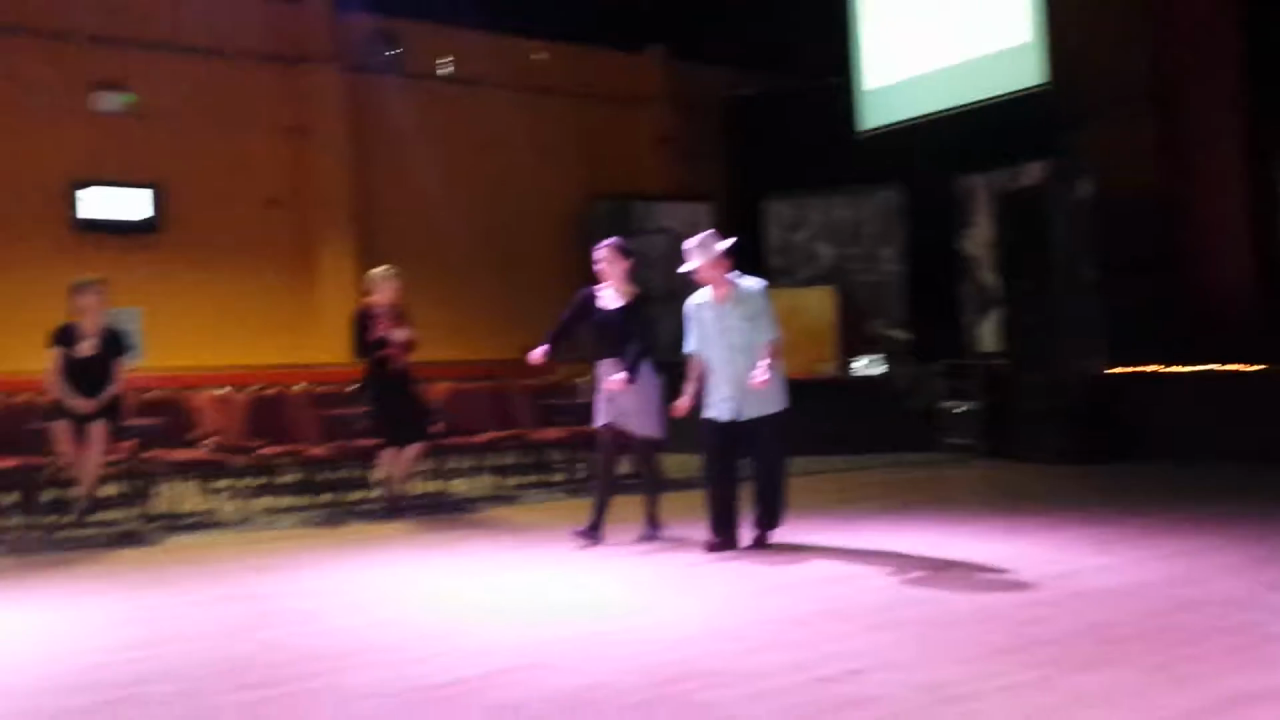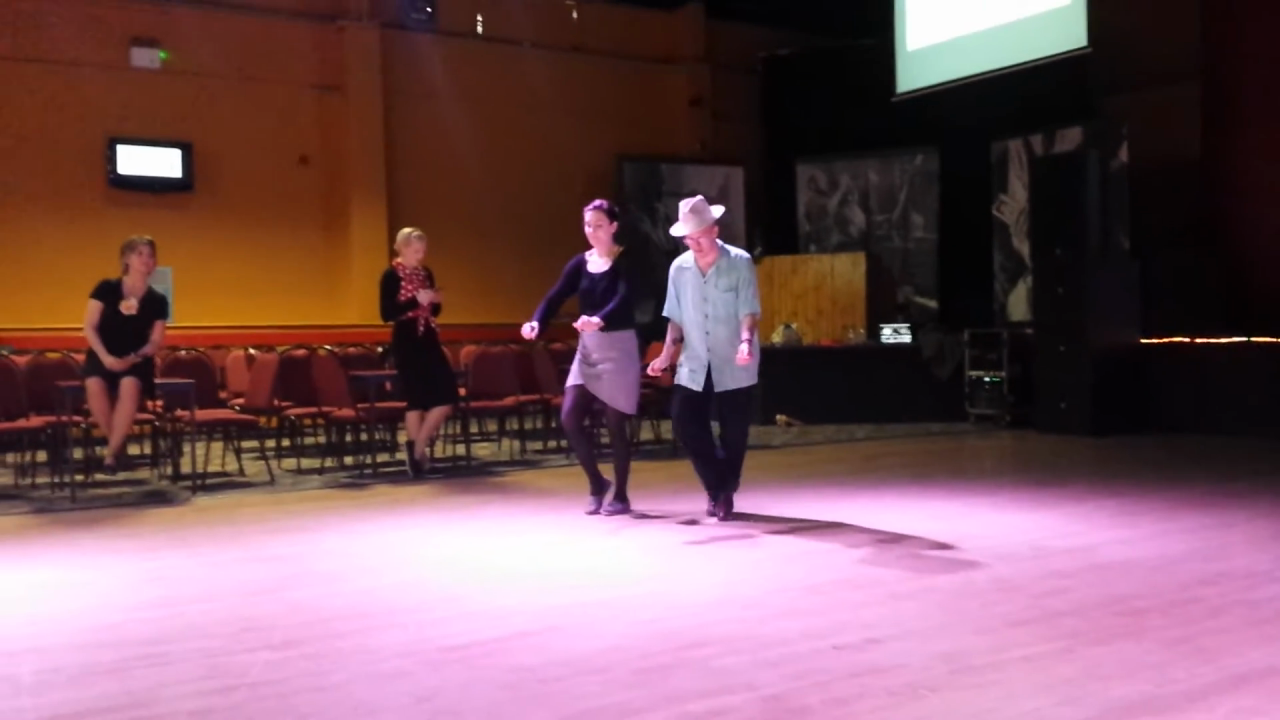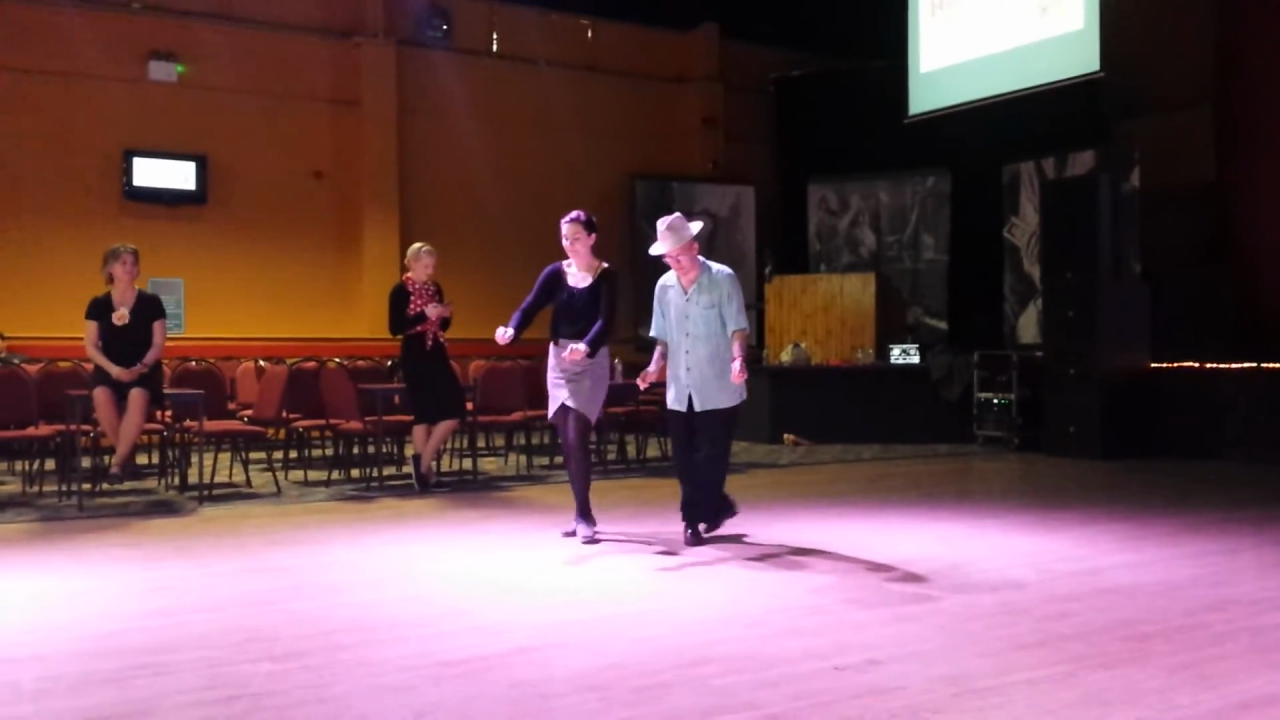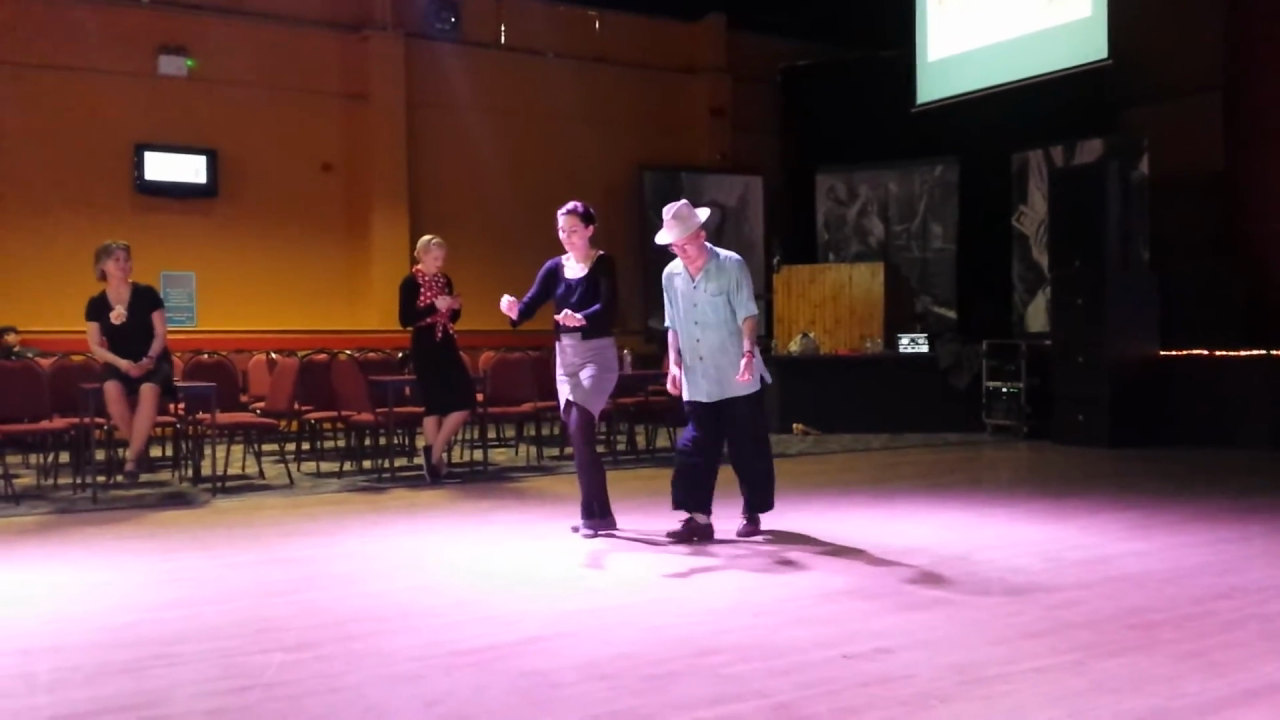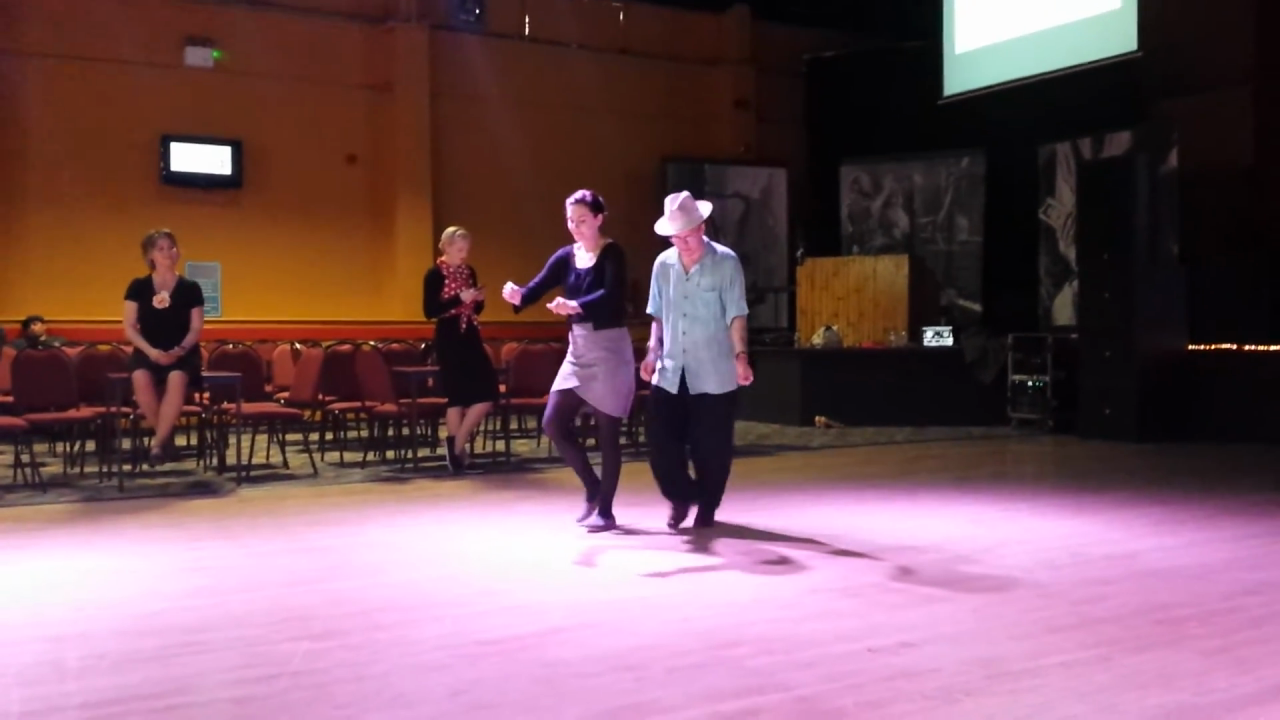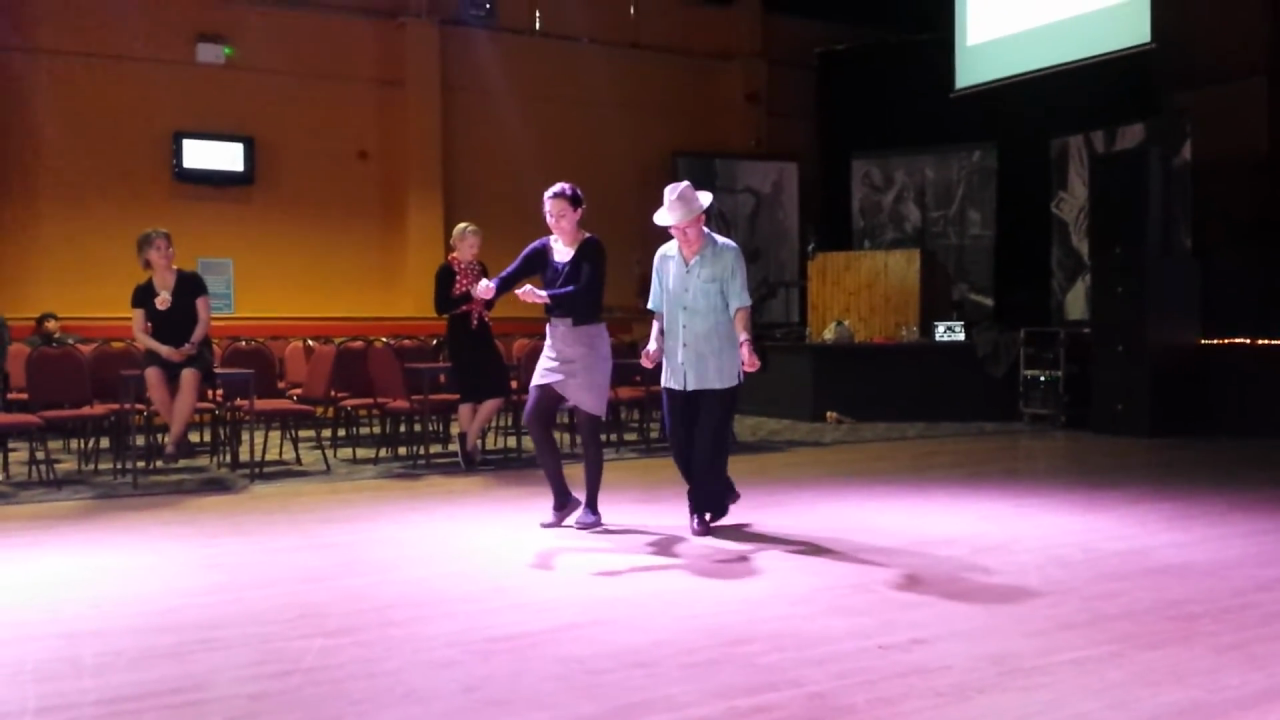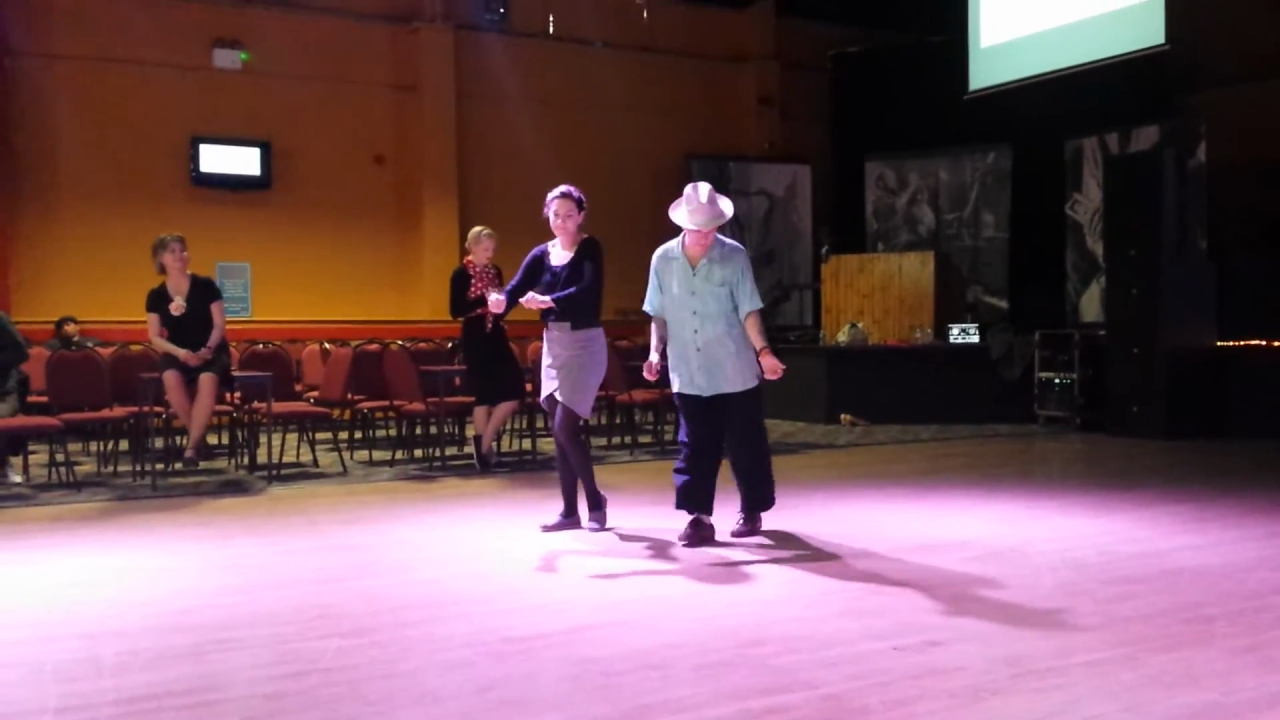
dt=0.7s
person 1, frame 1
left shoulder: (754, 291)
right shoulder: (695, 304)
left elbow: (769, 338)
right elbow: (697, 354)
left wrist: (766, 365)
right wrist: (689, 393)
left hip: (761, 398)
right hip: (719, 401)
left knee: (767, 463)
right knee: (718, 464)
left ankle: (764, 526)
right ankle: (724, 531)
person 1, frame 2
left shoulder: (740, 263)
right shoulder: (679, 268)
left elbow: (749, 312)
right elbow: (677, 319)
left wrist: (746, 341)
right wrist: (666, 354)
left hip: (734, 368)
right hip: (693, 366)
left knee: (733, 435)
right knee: (686, 427)
left ankle: (723, 492)
right ankle: (718, 487)
person 1, frame 3
left shoulder: (723, 279)
right shoulder: (664, 287)
left elbow: (737, 328)
right elbow: (663, 338)
left wrist: (738, 359)
right wrist: (655, 368)
left hip: (718, 388)
right hip: (679, 389)
left knee: (710, 457)
right knee: (684, 456)
left ankle: (694, 520)
right ankle: (717, 507)
person 1, frame 4
left shoulder: (731, 266)
right shoulder: (670, 276)
left elbow: (747, 315)
right elbow: (674, 328)
left wrist: (748, 353)
right wrist: (674, 365)
left hip: (737, 378)
right hip: (696, 381)
left knee: (748, 447)
right knee: (694, 449)
left ankle: (753, 512)
right ankle: (698, 518)
person 1, frame 5
left shoulder: (726, 262)
right shoulder: (663, 265)
left elbow: (736, 314)
left wrist: (740, 356)
right wrist: (653, 352)
left hip: (715, 373)
right hip: (671, 371)
left knee: (713, 446)
right knee: (661, 437)
left ankle: (707, 504)
right ankle: (681, 497)
person 1, frame 6
left shoulder: (727, 254)
right shoulder: (663, 257)
left elbow: (739, 306)
left wrist: (744, 343)
right wrist: (655, 342)
left hip: (717, 367)
right hip: (676, 368)
left knee: (710, 442)
right knee: (681, 441)
left ankle: (702, 508)
right ankle: (719, 495)
person 1, frame 7
left shoulder: (734, 256)
right shoulder: (663, 259)
left elbow: (749, 310)
right elbow: (659, 314)
left wrist: (762, 351)
right wrist: (656, 351)
left hip: (733, 371)
right hip: (687, 373)
left knee: (744, 443)
right knee: (695, 446)
left ankle: (752, 510)
right ankle: (699, 518)
person 2, frame 1
left shoulder: (637, 300)
right shoulder: (590, 297)
left elbow: (640, 342)
right elbow: (567, 324)
left wrist: (627, 374)
right wrist: (546, 347)
left hip: (637, 378)
right hip: (605, 379)
left knee: (643, 452)
right knee: (606, 454)
left ankle: (652, 520)
right ankle: (596, 524)
person 2, frame 2
left shoulder: (624, 260)
right shoulder: (580, 263)
left elbow: (622, 298)
right elbow: (556, 297)
left wrist: (599, 320)
right wrist: (536, 322)
left hip: (619, 345)
right hip: (587, 348)
left knee: (615, 425)
right knee: (570, 418)
left ankle: (621, 495)
right ankle: (597, 483)
person 2, frame 3
left shoulder: (605, 275)
right shoulder: (555, 272)
left elbow: (605, 320)
right elbow: (530, 307)
left wrist: (586, 347)
right wrist: (511, 329)
left hip: (592, 361)
right hip: (559, 359)
left knee: (577, 437)
right knee: (566, 441)
left ankle: (584, 515)
right ankle: (582, 513)
person 2, frame 4
left shoulder: (603, 264)
right shoulder: (554, 267)
left elbow: (607, 307)
right elbow: (532, 304)
left wrist: (581, 318)
right wrist: (514, 309)
left hip: (597, 353)
right hip: (565, 355)
left knee: (578, 430)
right knee: (582, 438)
left ankle: (590, 512)
right ankle: (603, 513)
person 2, frame 5
left shoulder: (612, 253)
right shoulder: (566, 256)
left elbow: (611, 295)
right elbow: (538, 288)
left wrist: (575, 305)
right wrist: (518, 296)
left hip: (610, 345)
right hip: (578, 347)
left knee: (607, 431)
right knee: (554, 422)
left ankle: (605, 510)
right ankle: (593, 491)
person 2, frame 6
left shoulder: (591, 248)
right shoulder: (542, 249)
left elbow: (586, 291)
right elbow: (511, 276)
left wrist: (544, 296)
right wrist: (490, 287)
left hip: (588, 342)
right hip: (555, 343)
left knee: (588, 428)
right knee: (535, 419)
left ankle: (591, 506)
right ankle: (563, 498)
person 2, frame 7
left shoulder: (589, 248)
right shoulder: (540, 255)
left elbow: (588, 291)
right elbow: (514, 291)
left wrist: (548, 300)
right wrist: (499, 302)
left hip: (585, 343)
right hip: (553, 345)
left knee: (565, 428)
right knee: (560, 434)
left ankle: (595, 499)
right ankle: (569, 511)
person 3, frame 1
left shoulder: (397, 311)
right shoulder: (366, 314)
right elbow: (362, 351)
left wrist: (407, 339)
right wrist: (390, 339)
left hip: (401, 376)
right hip: (380, 378)
left knee: (418, 432)
right knee: (392, 435)
left ankle: (394, 482)
right ankle: (391, 487)
person 3, frame 2
left shoulder: (426, 274)
right shoulder: (391, 276)
right elbow: (386, 314)
left wrist: (436, 302)
right wrist: (415, 301)
left hip: (428, 339)
right hip: (406, 341)
left knee: (447, 395)
right knee: (416, 399)
left ankle: (418, 447)
right ankle: (416, 453)
person 3, frame 3
left shoulder: (435, 288)
right shoulder: (401, 290)
right elbow: (395, 328)
left wrist: (446, 315)
right wrist: (424, 315)
left hip: (437, 353)
right hip: (415, 355)
left knee: (454, 409)
right knee: (424, 412)
left ankle: (424, 462)
right ankle: (423, 467)
person 3, frame 4
left shoulder: (445, 280)
right shoulder: (410, 282)
right elbow: (405, 320)
left wrist: (455, 307)
right wrist: (434, 307)
left hip: (447, 345)
right hip: (425, 347)
left knee: (465, 400)
right knee: (434, 404)
left ankle: (434, 454)
right ankle: (434, 461)
person 3, frame 5
left shoulder: (469, 272)
right shoulder: (435, 274)
right elbow: (430, 311)
left wrist: (479, 299)
right wrist: (459, 298)
left hip: (470, 336)
right hip: (449, 338)
left knee: (487, 392)
right knee: (457, 395)
left ankle: (457, 446)
right ankle: (457, 451)
person 3, frame 6
left shoulder: (480, 268)
right shoulder: (447, 270)
right elbow: (441, 308)
right wrist: (469, 295)
left hip: (482, 332)
right hip: (460, 335)
left knee: (499, 388)
right knee: (469, 391)
left ankle: (469, 441)
right ankle: (468, 447)
person 3, frame 7
left shoulder: (495, 272)
right shoulder: (461, 274)
right elbow: (456, 311)
right wrist: (483, 299)
left hip: (497, 335)
right hip: (475, 337)
left knee: (513, 390)
right knee: (484, 394)
left ankle: (484, 443)
right ankle: (483, 449)
person 4, frame 1
left shoulder: (114, 337)
right shoulder: (64, 333)
left elbow: (118, 378)
right elbow: (55, 374)
left wrist: (101, 400)
right wrist: (72, 399)
left hip: (102, 403)
right hip: (70, 402)
left knee: (98, 428)
right knee: (62, 427)
left ankle: (86, 490)
right ankle: (83, 485)
person 4, frame 2
left shoulder: (158, 301)
right shoulder: (106, 288)
left elbow: (155, 342)
right elbow: (89, 327)
left wrist: (133, 358)
right wrist: (105, 357)
left hip: (136, 361)
right hip: (101, 357)
left knee: (129, 386)
right knee: (94, 386)
left ankle: (112, 451)
right ankle: (116, 443)
person 4, frame 3
left shoulder: (151, 302)
right shoulder: (98, 304)
left elbow: (158, 344)
right elbow: (91, 347)
left wrist: (141, 367)
right wrist: (112, 368)
left hip: (143, 370)
right hip: (109, 369)
left knee: (138, 397)
right knee: (101, 396)
left ankle: (118, 460)
right ankle: (124, 453)
person 4, frame 4
left shoulder: (147, 294)
right shoulder: (96, 304)
left elbow: (161, 334)
right elbow: (95, 346)
left wrist: (148, 360)
right wrist: (121, 363)
left hip: (153, 361)
right hip: (118, 364)
left knee: (148, 390)
right knee: (112, 390)
left ankle: (133, 456)
right ankle: (137, 447)
person 4, frame 5
left shoulder: (191, 288)
right shoulder: (138, 286)
left elbow: (196, 329)
right elbow: (129, 328)
left wrist: (181, 350)
right wrist: (151, 351)
left hip: (182, 353)
right hip: (148, 352)
left knee: (176, 379)
right knee: (141, 379)
left ankle: (158, 442)
right ankle: (165, 436)
person 4, frame 6
left shoulder: (191, 280)
right shoulder: (142, 291)
left elbow: (204, 320)
right elbow: (139, 333)
left wrist: (191, 345)
right wrist: (162, 349)
left hip: (194, 348)
right hip: (160, 350)
left knee: (189, 376)
right knee: (153, 376)
left ankle: (173, 441)
right ankle: (179, 433)
person 4, frame 7
left shoulder: (206, 285)
right shoulder: (156, 295)
left elbow: (219, 324)
right elbow: (155, 337)
left wrist: (207, 349)
right wrist: (179, 352)
left hip: (211, 351)
right hip: (177, 353)
left knee: (207, 380)
right knee: (171, 379)
left ankle: (193, 444)
right ankle: (198, 435)
